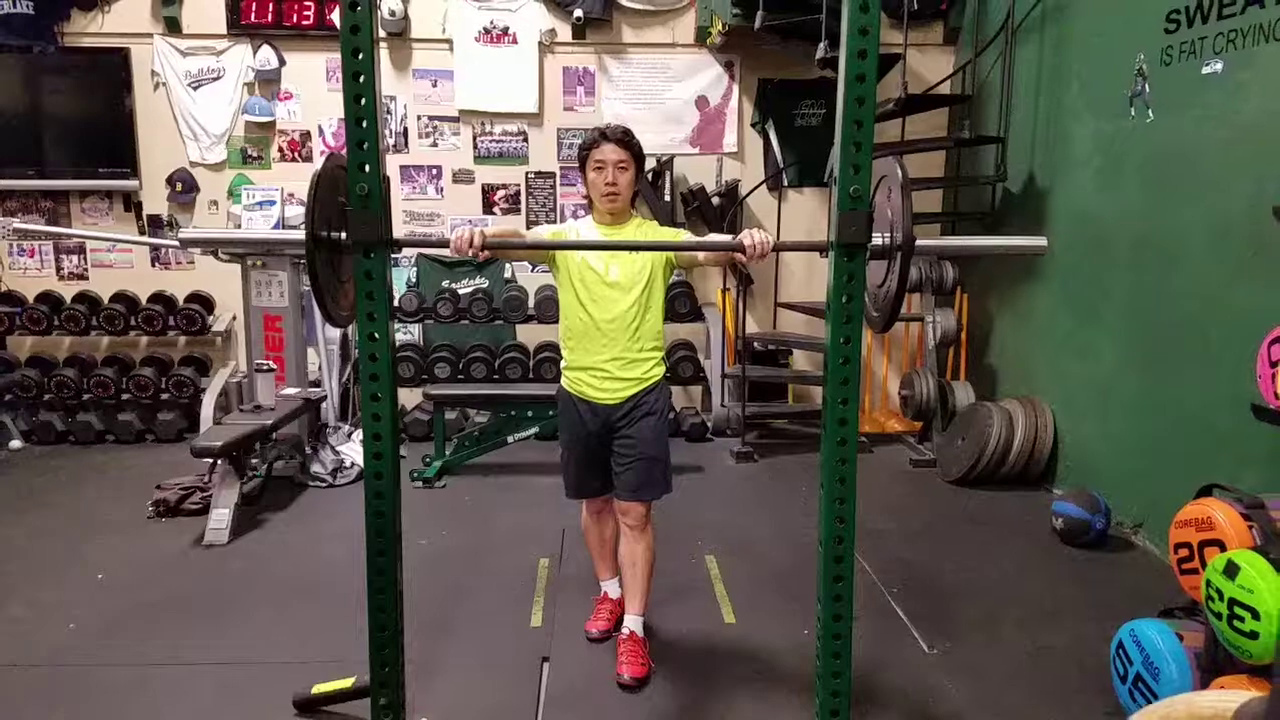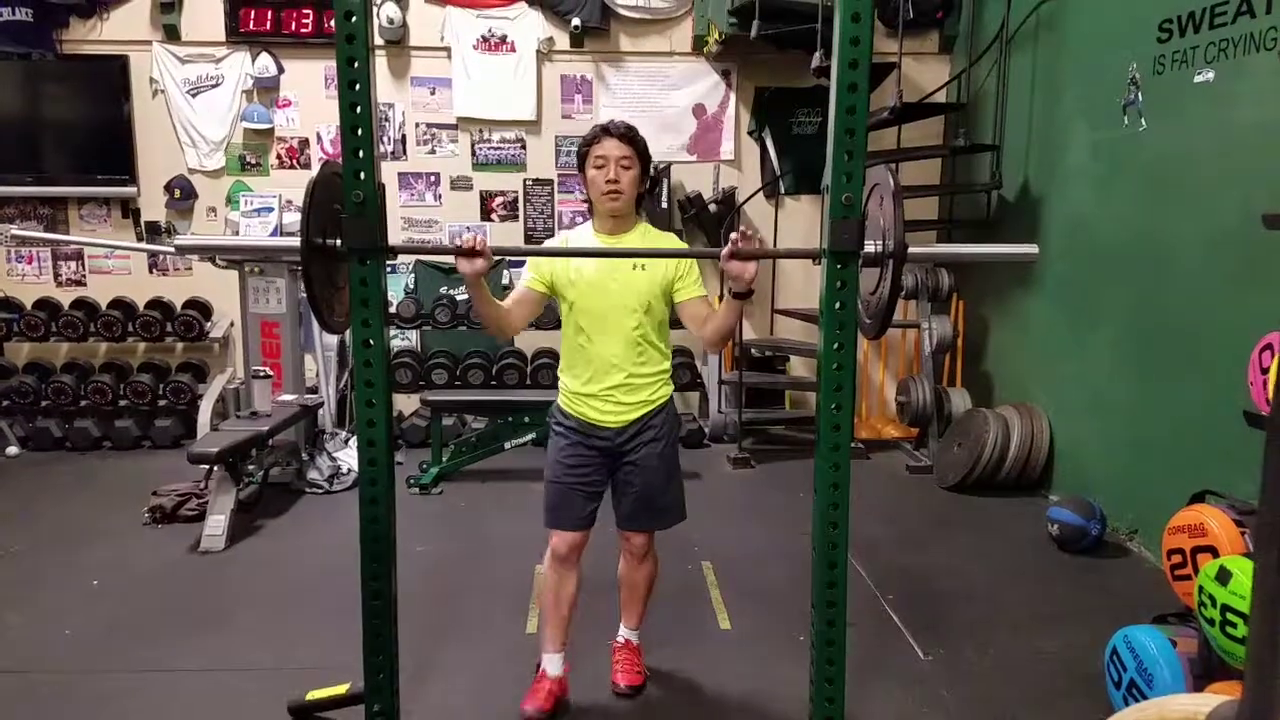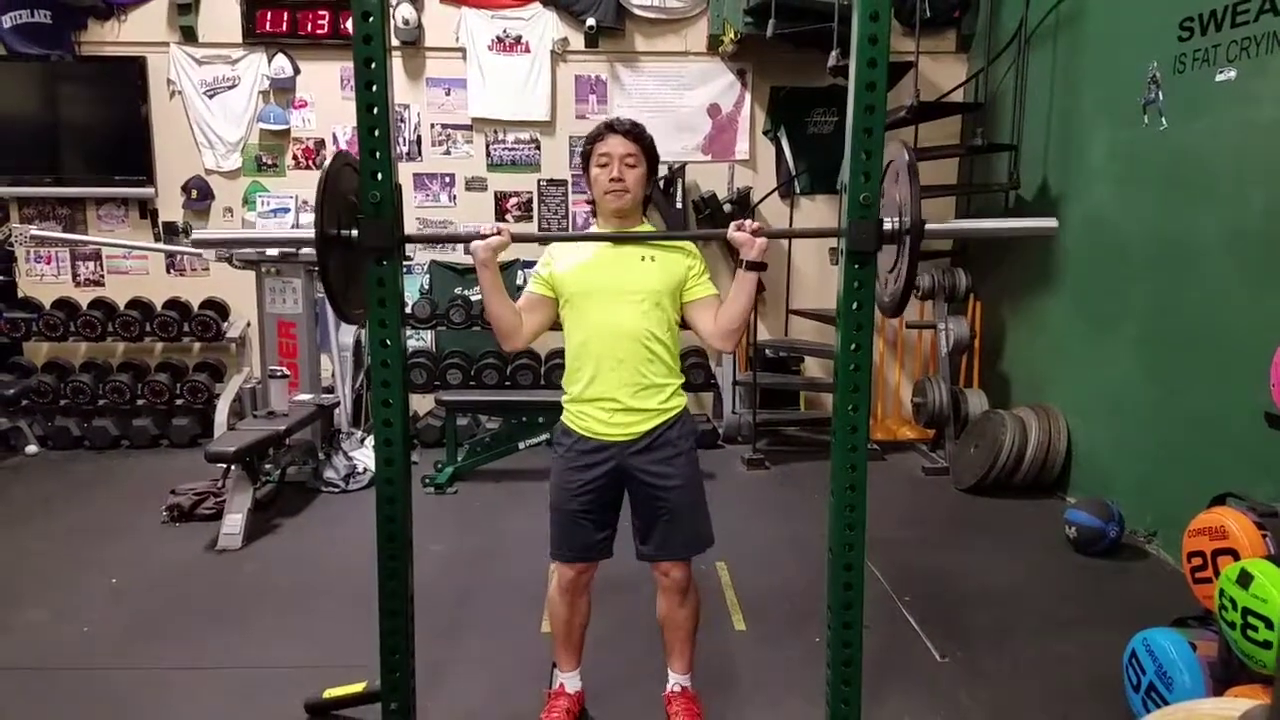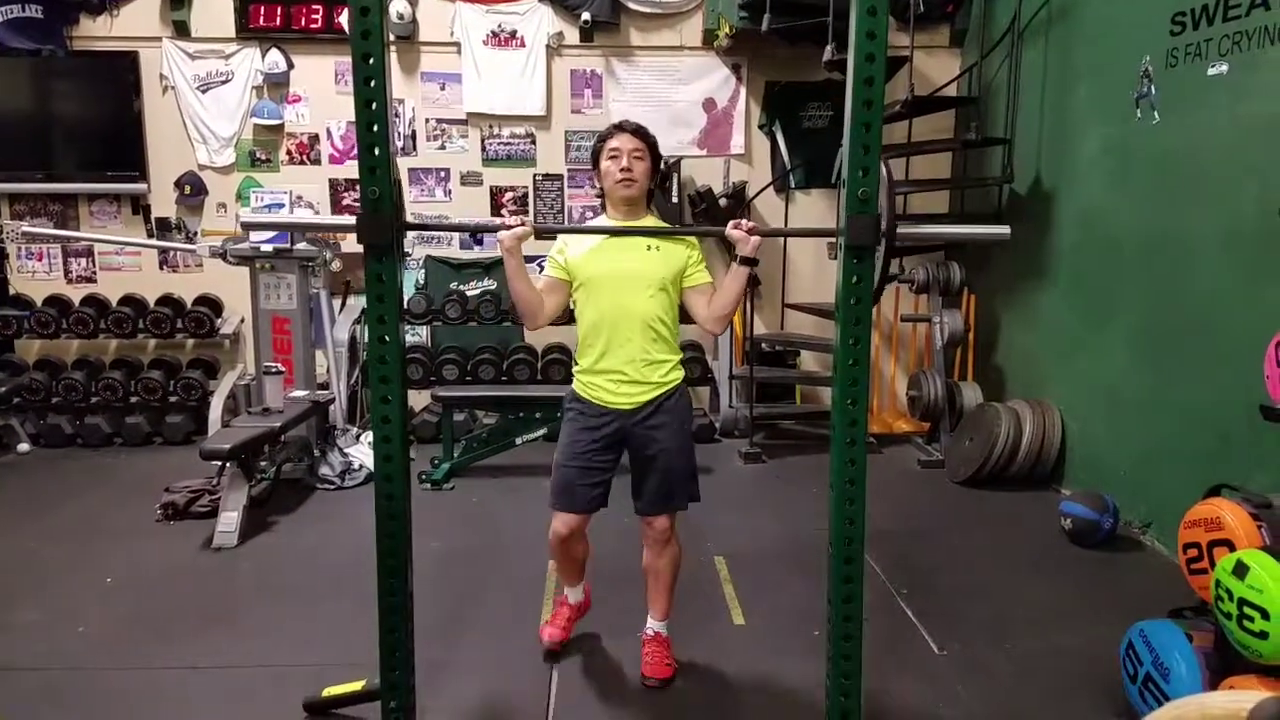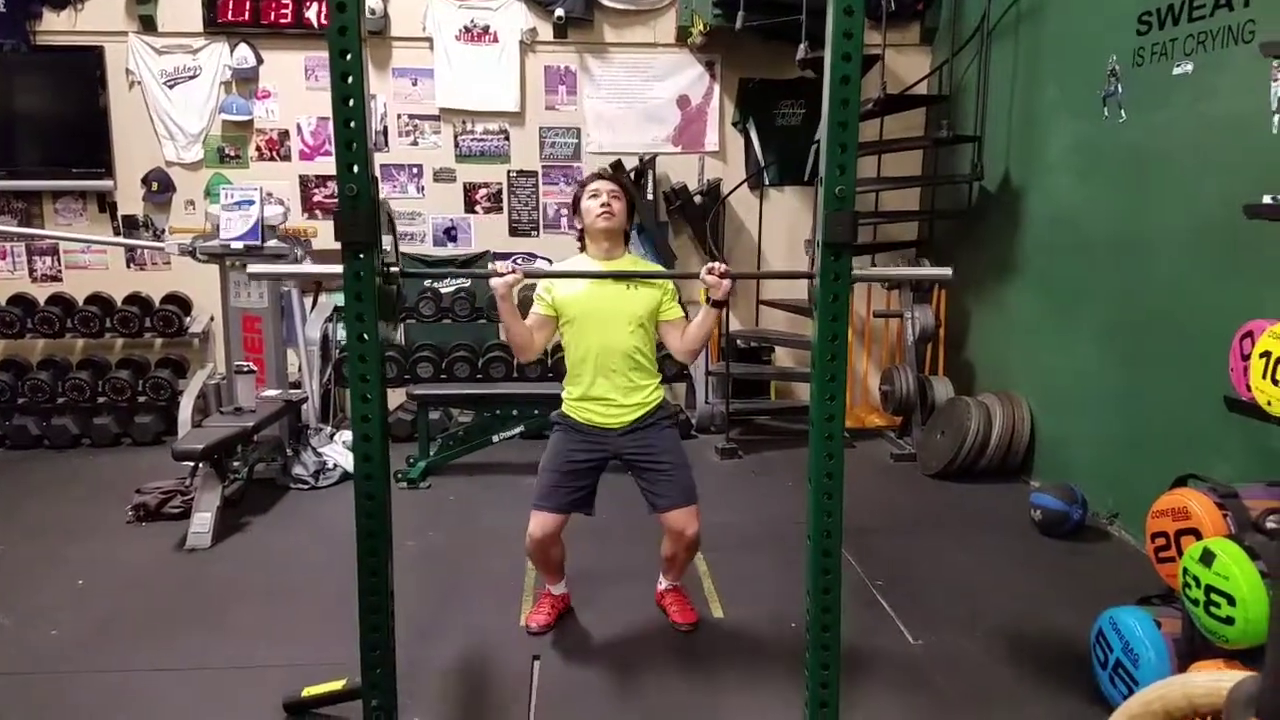
dt=1s
person 1, frame 1
left shoulder: (660, 236)
right shoulder: (564, 236)
left elbow: (707, 251)
right elbow: (514, 240)
left wrist: (742, 243)
right wrist: (482, 237)
left hip: (641, 395)
right hip: (581, 394)
left knee: (634, 512)
right knee: (596, 503)
left ankle: (634, 628)
right ankle: (610, 593)
person 1, frame 2
left shoulder: (670, 251)
right shoulder: (558, 249)
left elbow: (710, 337)
right elbow: (506, 326)
left wrist: (739, 288)
right wrist: (475, 282)
left hip: (647, 420)
right hip: (576, 419)
left knee: (638, 544)
right knee: (562, 546)
left ankle: (628, 641)
right ankle: (552, 670)
person 1, frame 3
left shoulder: (681, 253)
right shoulder: (560, 256)
left elbow: (723, 336)
right elbow: (513, 336)
left wrist: (751, 264)
right wrist: (487, 266)
left hip: (662, 433)
right hip: (583, 436)
left knee: (674, 572)
right knee: (571, 573)
person 1, frame 4
left shoulder: (680, 244)
right shoulder: (572, 242)
left elbow: (713, 319)
right elbow: (535, 316)
left wrist: (743, 258)
right wrist: (512, 255)
left hip: (660, 402)
right hip: (590, 402)
left knee: (659, 526)
right knee: (565, 524)
left ankle: (656, 632)
right ankle: (573, 598)
person 1, frame 5
left shoulder: (655, 279)
right shoulder: (557, 280)
left elbow: (686, 350)
right elbow: (525, 350)
left wrist: (715, 302)
right wrist: (504, 300)
left hip: (647, 420)
right hip: (579, 422)
left knee: (685, 528)
right knee: (540, 532)
left ankle: (668, 587)
right ankle: (555, 592)
